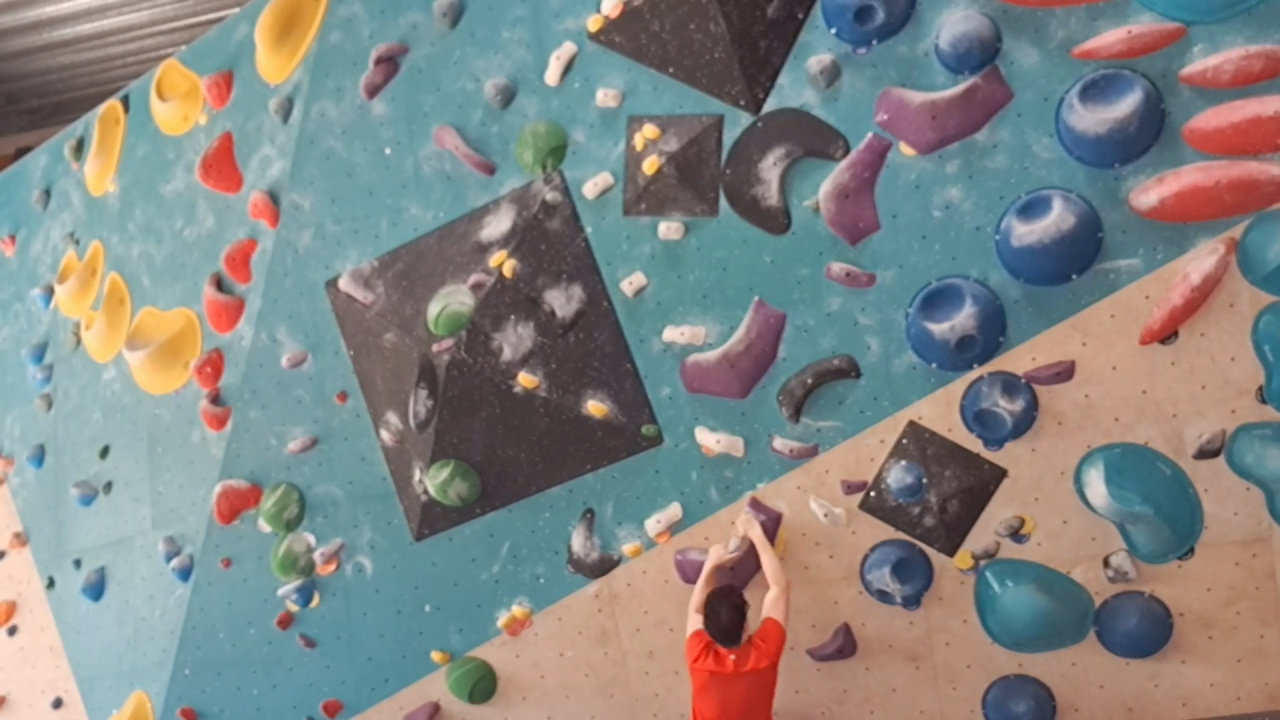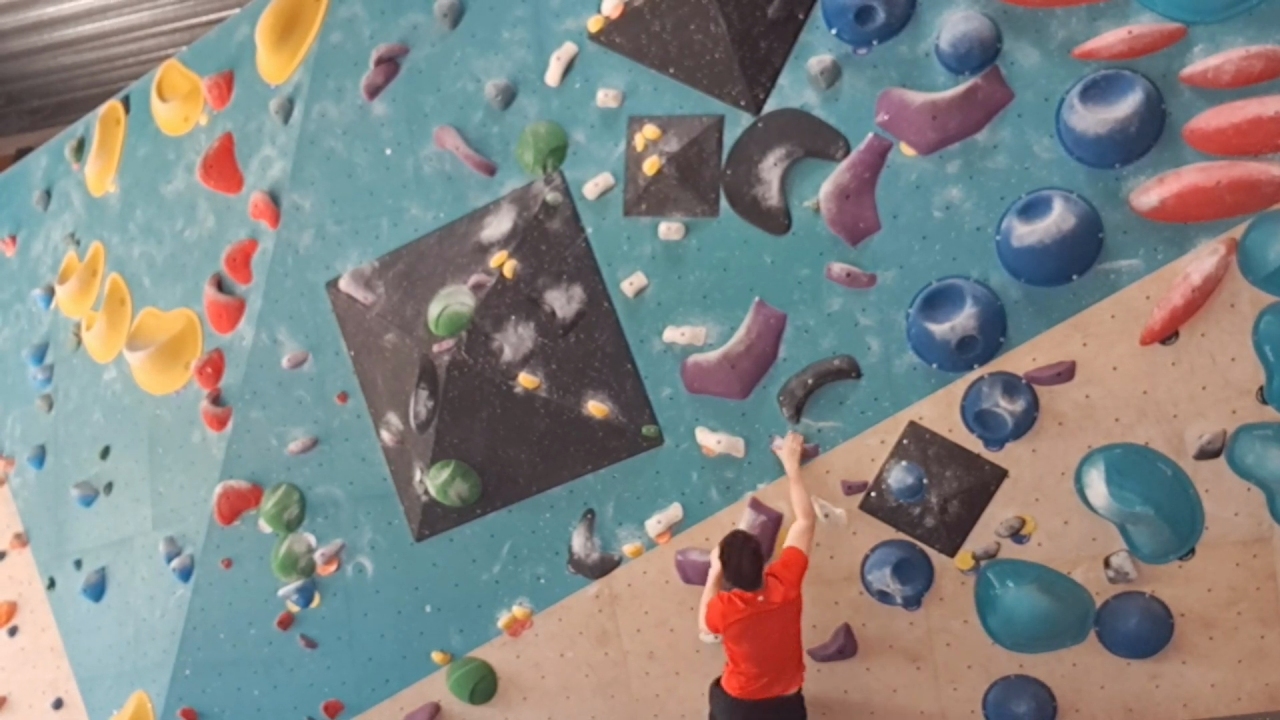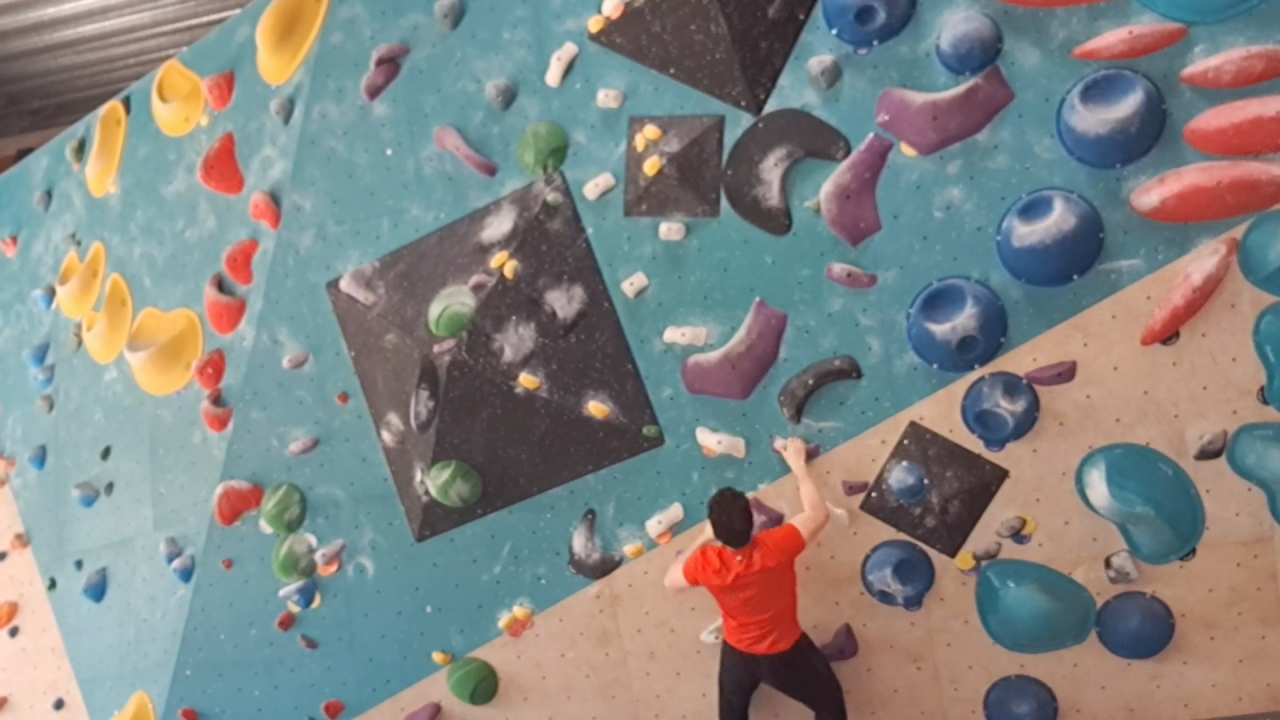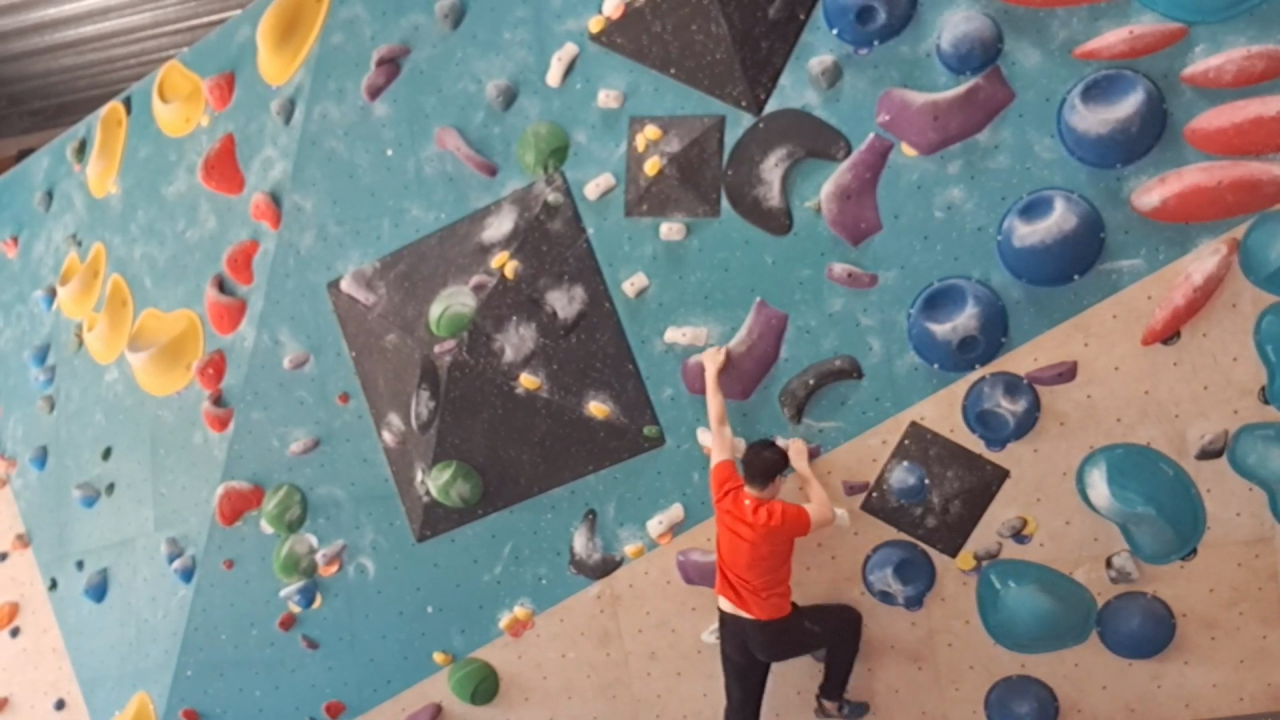
dt=0.7s
person 1, frame 1
left shoulder: (700, 660)
right shoulder: (765, 655)
left elbow: (695, 610)
right elbow: (779, 586)
left wrist: (711, 564)
right wrist: (756, 534)
person 1, frame 2
left shoulder: (723, 609)
right shoulder: (786, 584)
left elbow: (705, 625)
right elbow: (805, 520)
left wrist: (714, 572)
right wrist: (791, 463)
person 1, frame 3
left shoulder: (708, 564)
right shoulder: (777, 548)
left elbow: (671, 580)
right elbow: (819, 514)
left wrist: (700, 547)
right wrist: (798, 465)
left hip: (737, 655)
right hip: (787, 655)
person 1, frame 4
left shoulder: (725, 496)
right shoulder: (781, 517)
left elbow: (719, 429)
right elbow: (827, 513)
left wrist: (711, 372)
right wrist: (803, 467)
left hip: (732, 627)
right hip: (774, 629)
right knee: (847, 619)
